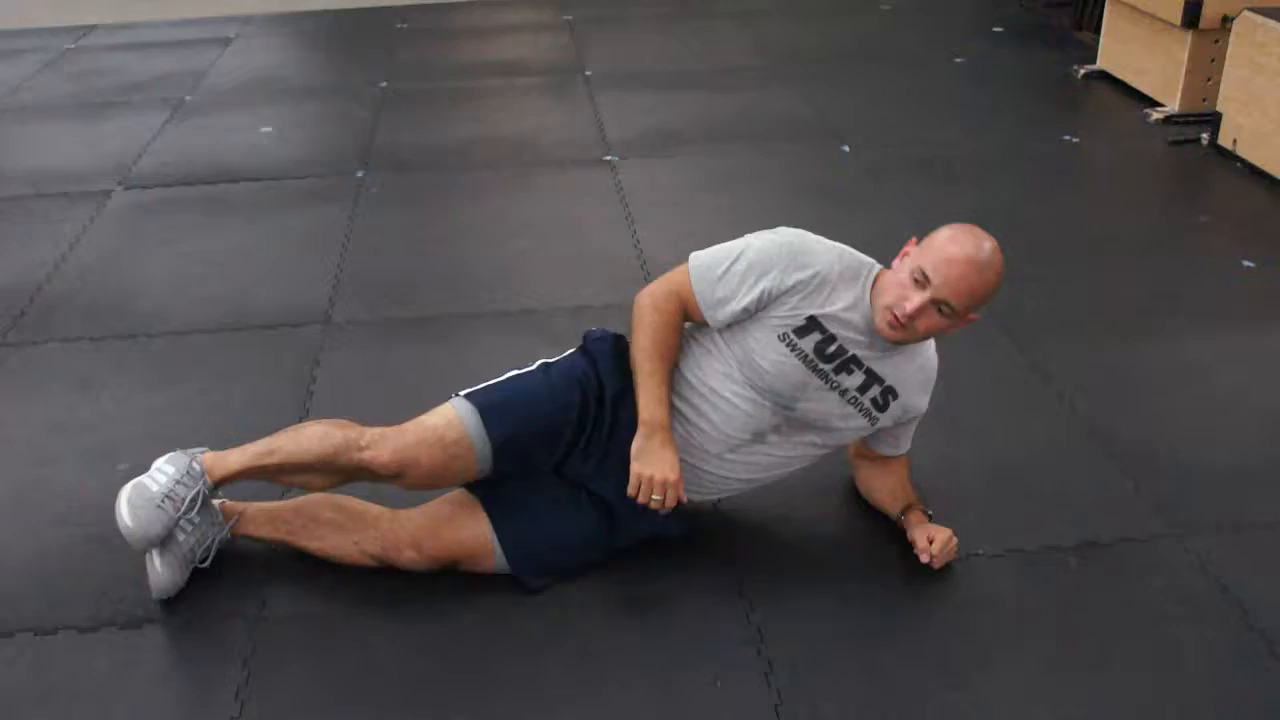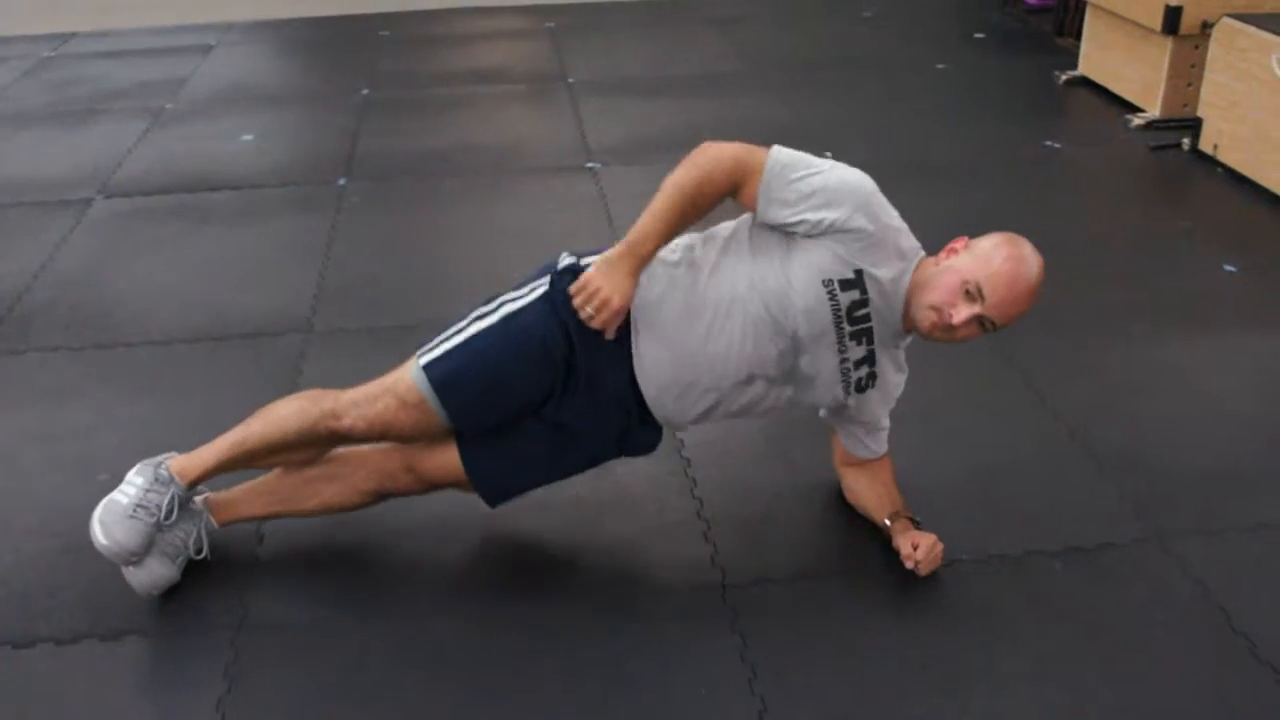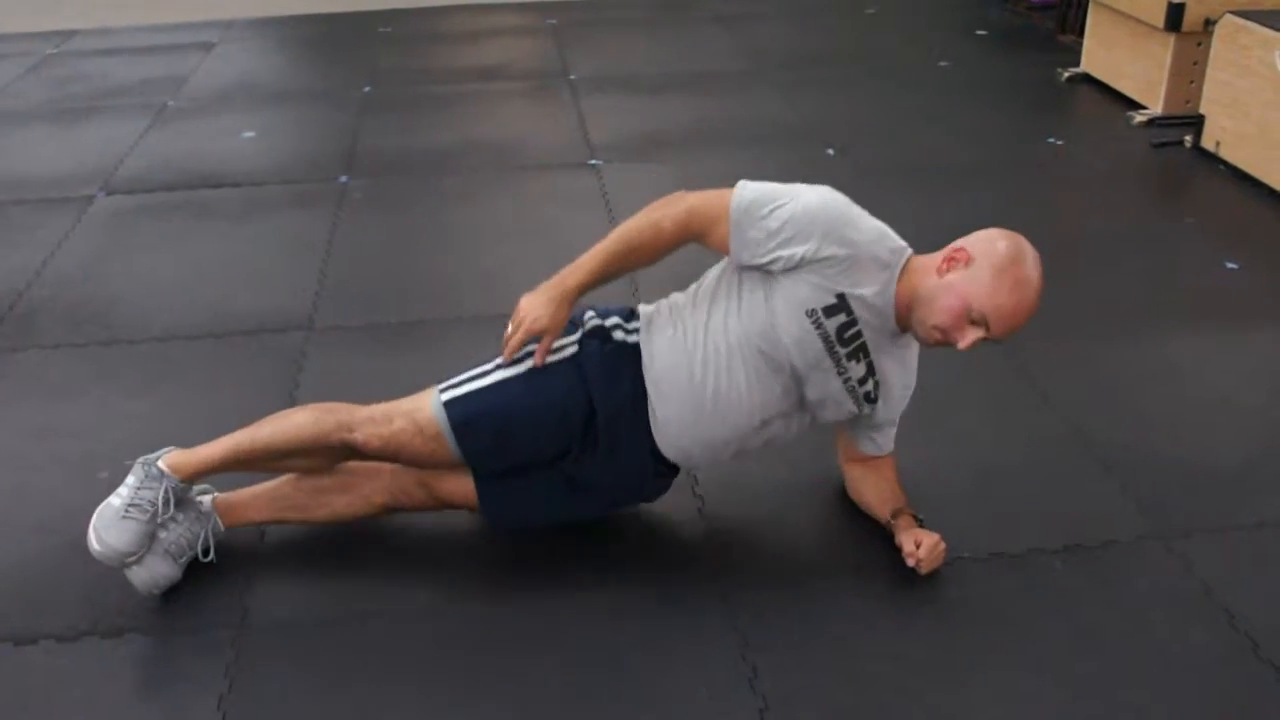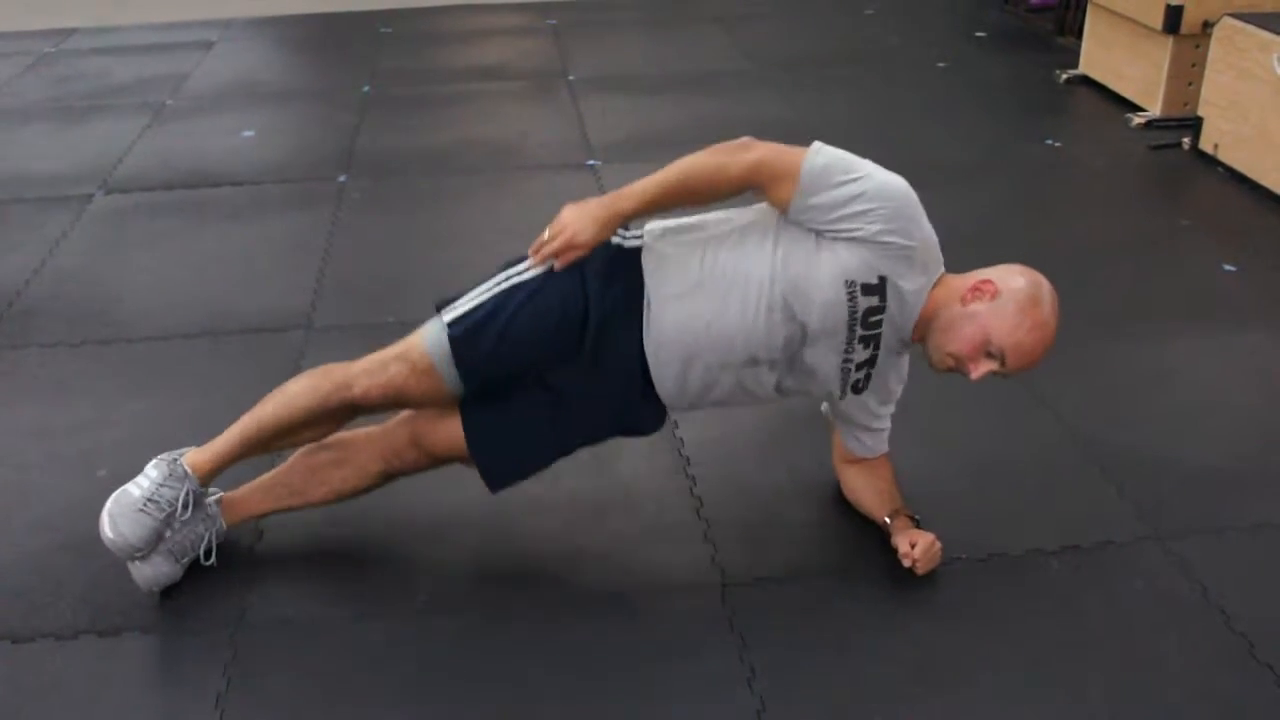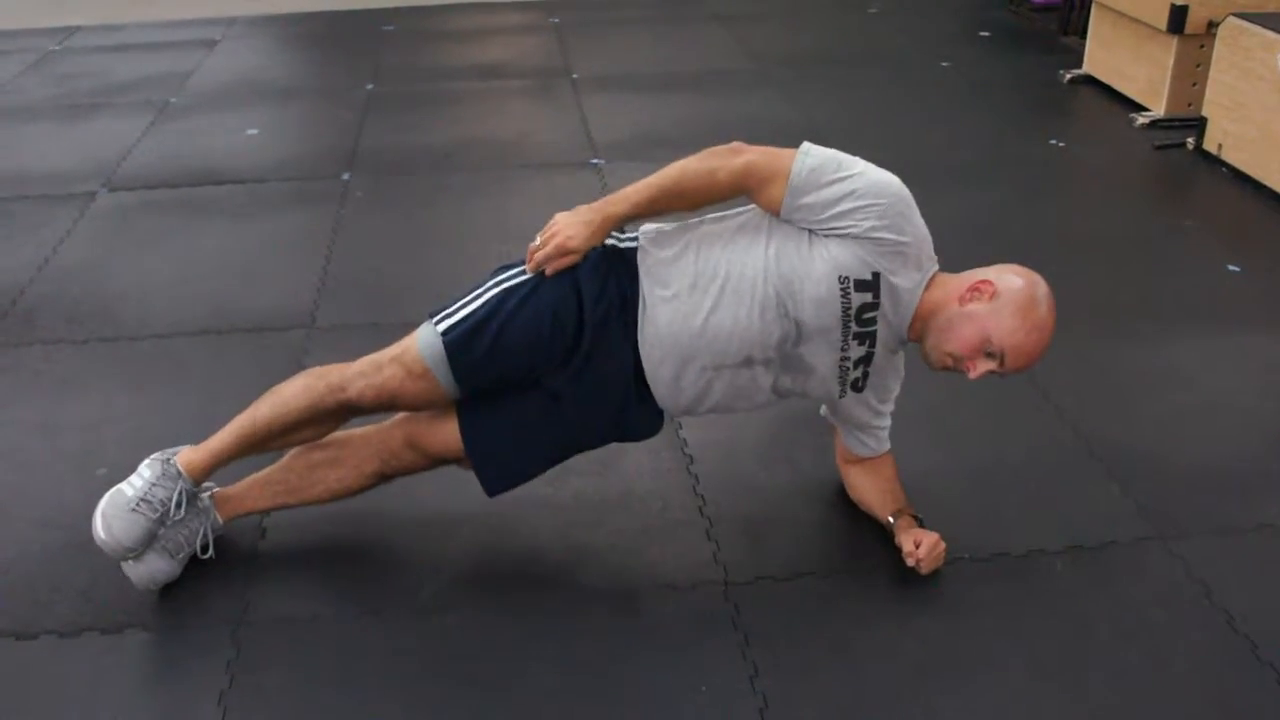
dt=0.7s
person 1, frame 1
left shoulder: (911, 383)
right shoulder: (804, 264)
left elbow: (877, 460)
right elbow: (660, 298)
left wrist: (916, 519)
right wrist: (654, 432)
left hip: (635, 504)
right hip: (612, 394)
left knee: (416, 543)
right knee: (401, 458)
left ankle: (219, 523)
right ankle: (205, 470)
person 1, frame 2
left shoulder: (879, 371)
right shoulder: (863, 218)
left elbow: (859, 462)
right elbow: (721, 159)
left wrist: (903, 528)
right wrist: (626, 256)
left hip: (616, 408)
right hip: (583, 323)
left knee: (408, 471)
right knee: (366, 417)
left ankle: (204, 519)
right ankle: (180, 475)
person 1, frame 3
left shoulder: (894, 374)
right shoulder: (835, 232)
left elbow: (863, 460)
right elbow: (686, 212)
left wrist: (906, 525)
right wrist: (560, 289)
left hip: (637, 464)
right hip: (615, 374)
left knee: (417, 486)
right knee: (383, 433)
left ankle: (208, 519)
right ankle: (178, 471)
person 1, frame 4
left shoulder: (887, 365)
right shoulder: (892, 217)
left elbow: (859, 458)
right elbow: (750, 160)
left wrist: (901, 524)
right wrist: (608, 206)
left hip: (627, 388)
right hip: (608, 292)
left knee: (419, 443)
right knee: (383, 384)
left ankle: (216, 517)
right ankle: (194, 470)
person 1, frame 5
left shoulder: (879, 368)
right shoulder: (884, 213)
left elbow: (861, 455)
right elbow: (740, 163)
left wrist: (904, 523)
right wrist: (598, 213)
left hip: (625, 396)
right hip: (604, 299)
left knee: (414, 445)
right knee: (379, 385)
left ankle: (208, 515)
right ankle: (186, 471)
